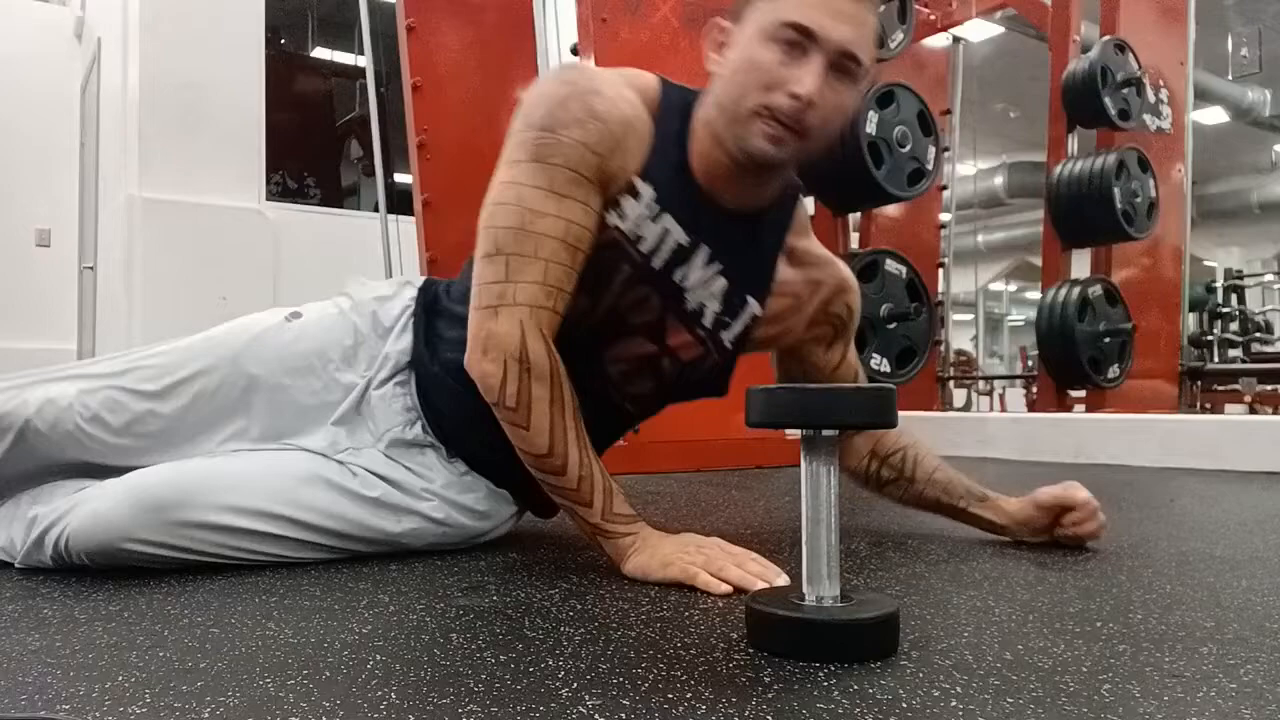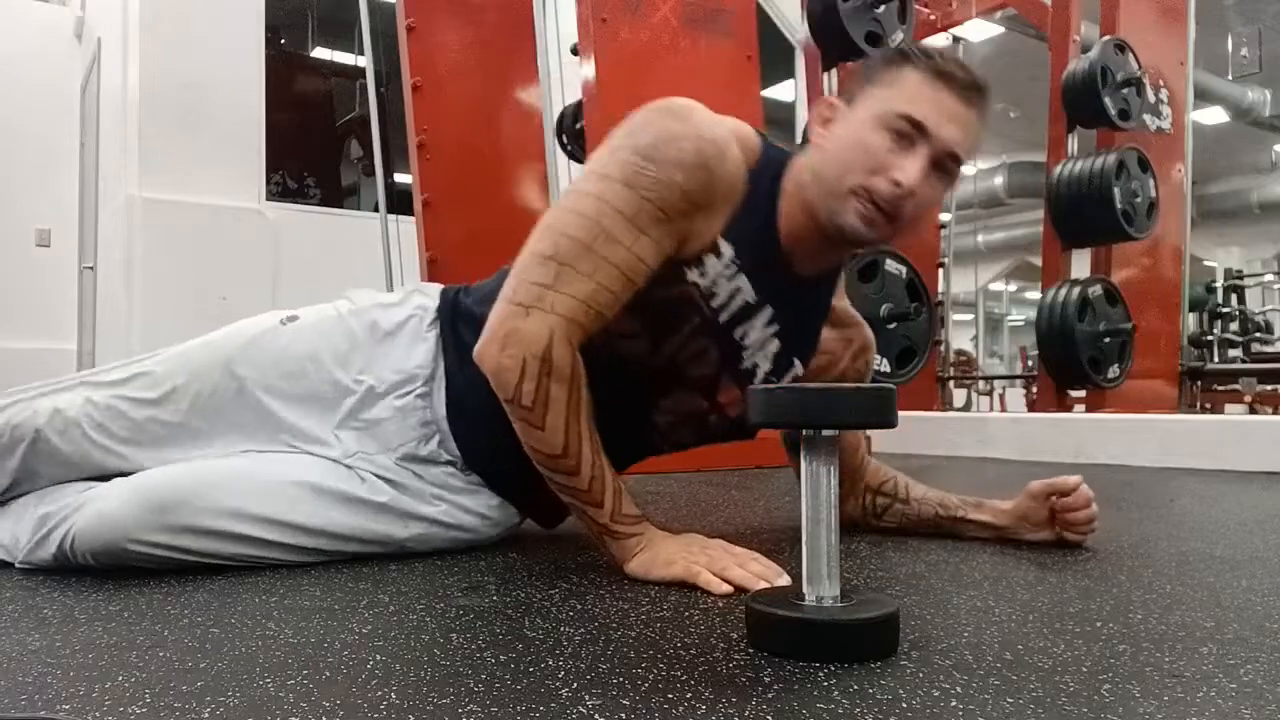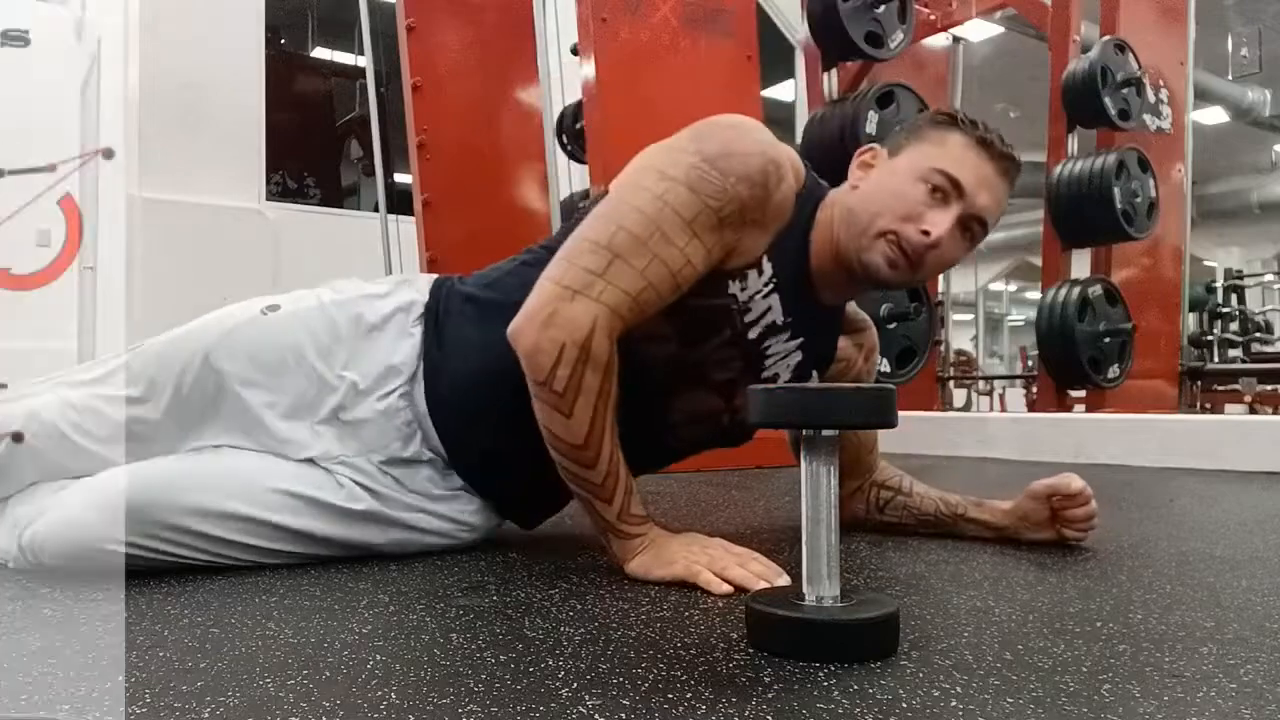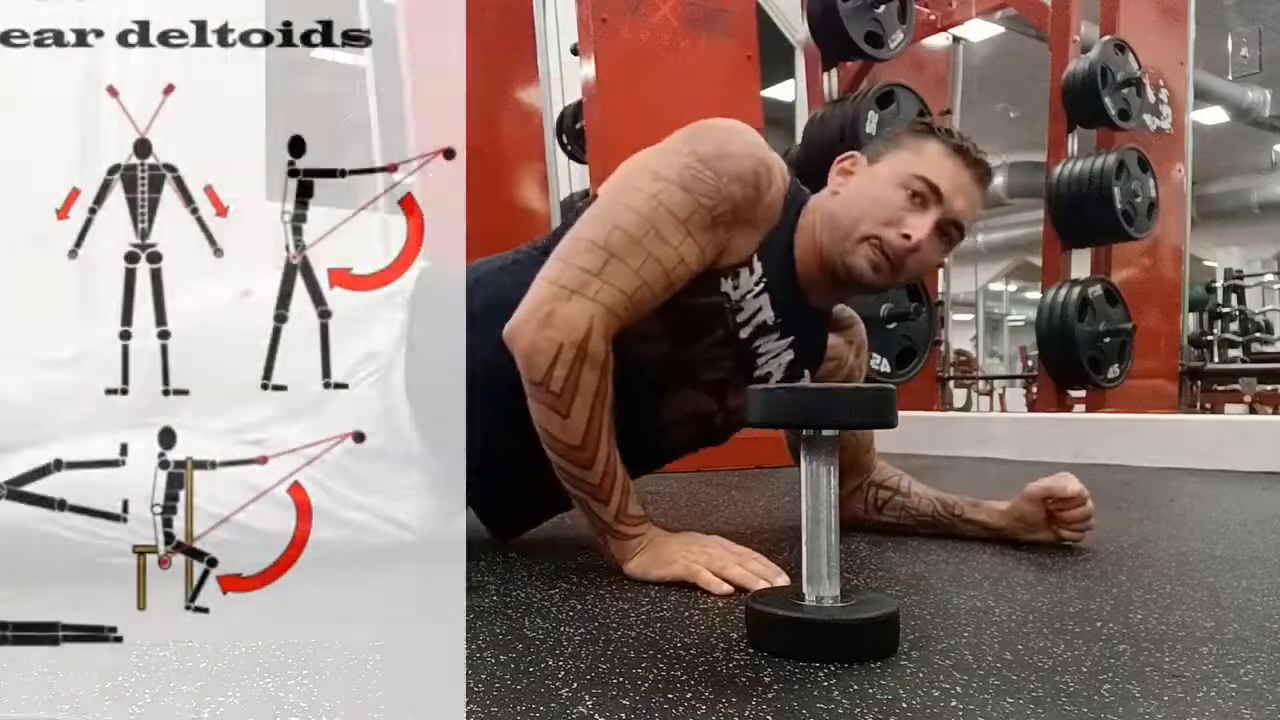
dt=0.2s
person 1, frame 1
left shoulder: (812, 290)
right shoulder: (591, 113)
left elbow: (857, 436)
right elbow: (503, 343)
left wrist: (1005, 513)
right wrist: (626, 536)
left hip: (456, 485)
right hip: (382, 357)
person 1, frame 2
left shoulder: (838, 346)
right shoulder: (688, 151)
left elbow: (849, 483)
right elbow: (523, 343)
left wrist: (999, 517)
right wrist: (632, 537)
left hip: (460, 493)
right hip: (396, 367)
person 1, frame 3
left shoulder: (848, 356)
right shoulder: (745, 167)
left elbow: (854, 490)
right elbow: (555, 331)
left wrist: (1001, 517)
right wrist: (633, 537)
left hip: (447, 494)
right hip: (390, 359)
person 1, frame 4
left shoulder: (836, 353)
right shoulder: (734, 169)
left elbow: (853, 485)
right elbow: (549, 333)
left wrist: (1001, 518)
right wrist: (632, 538)
